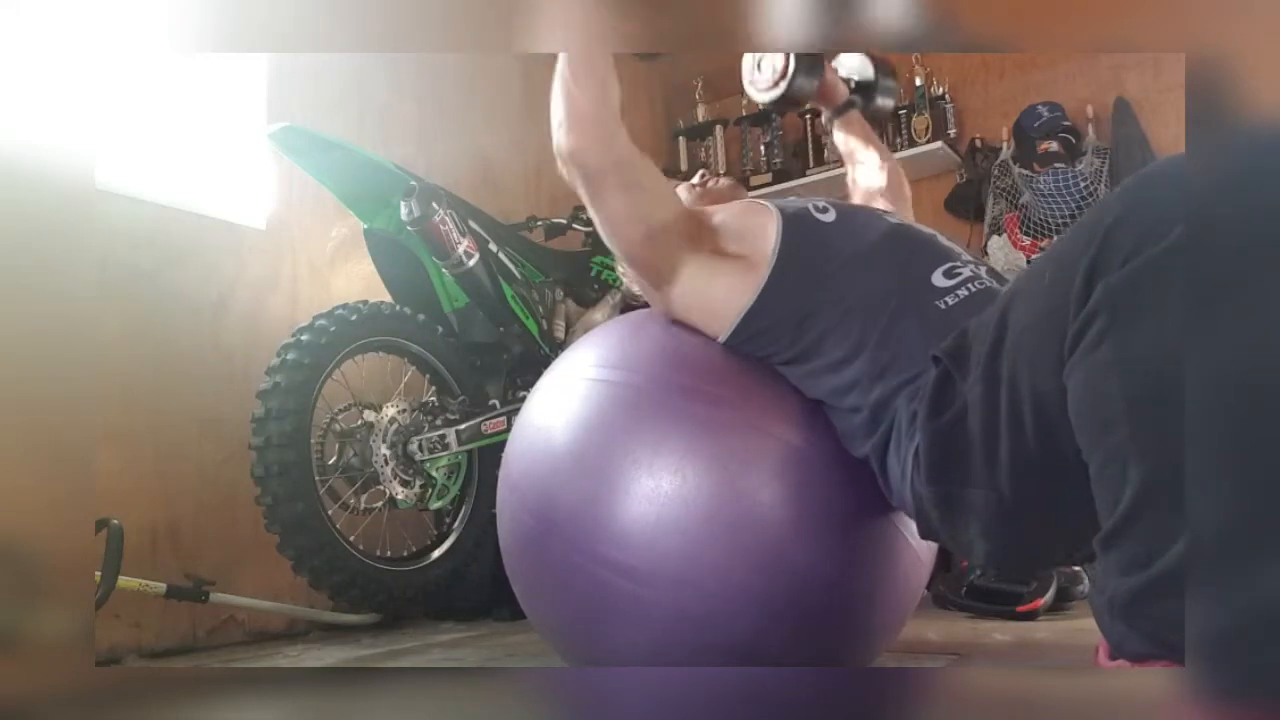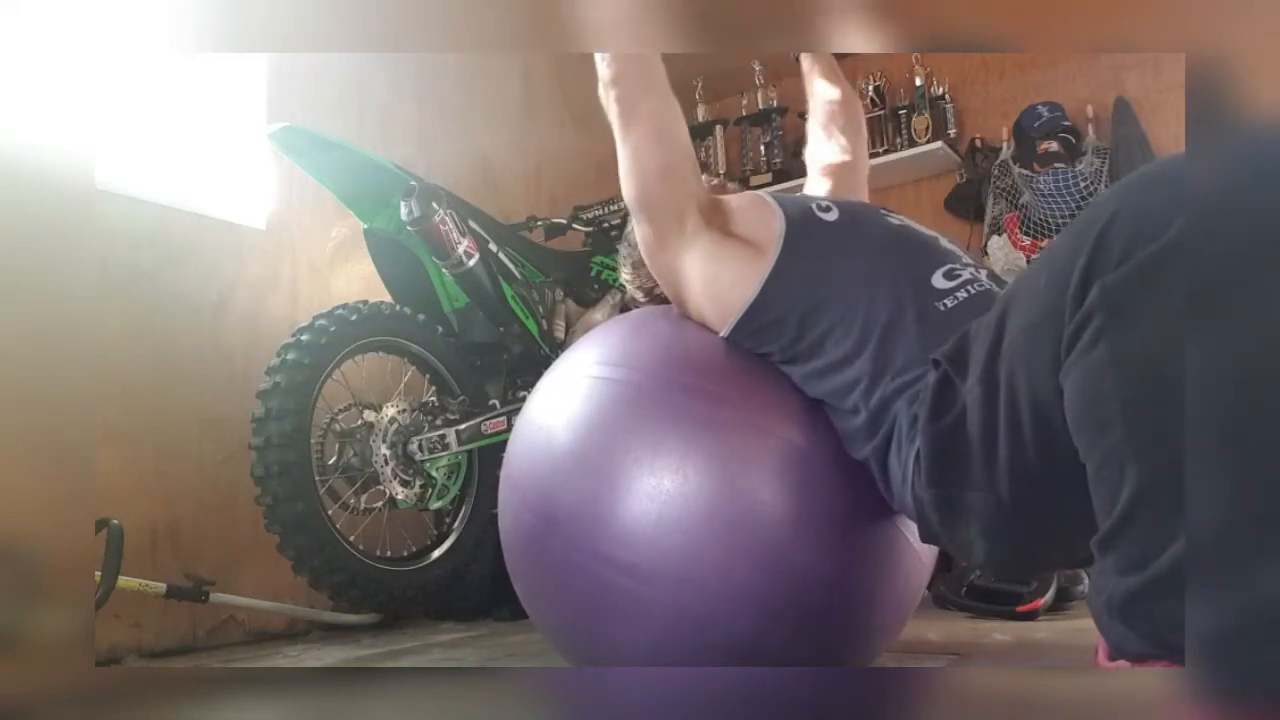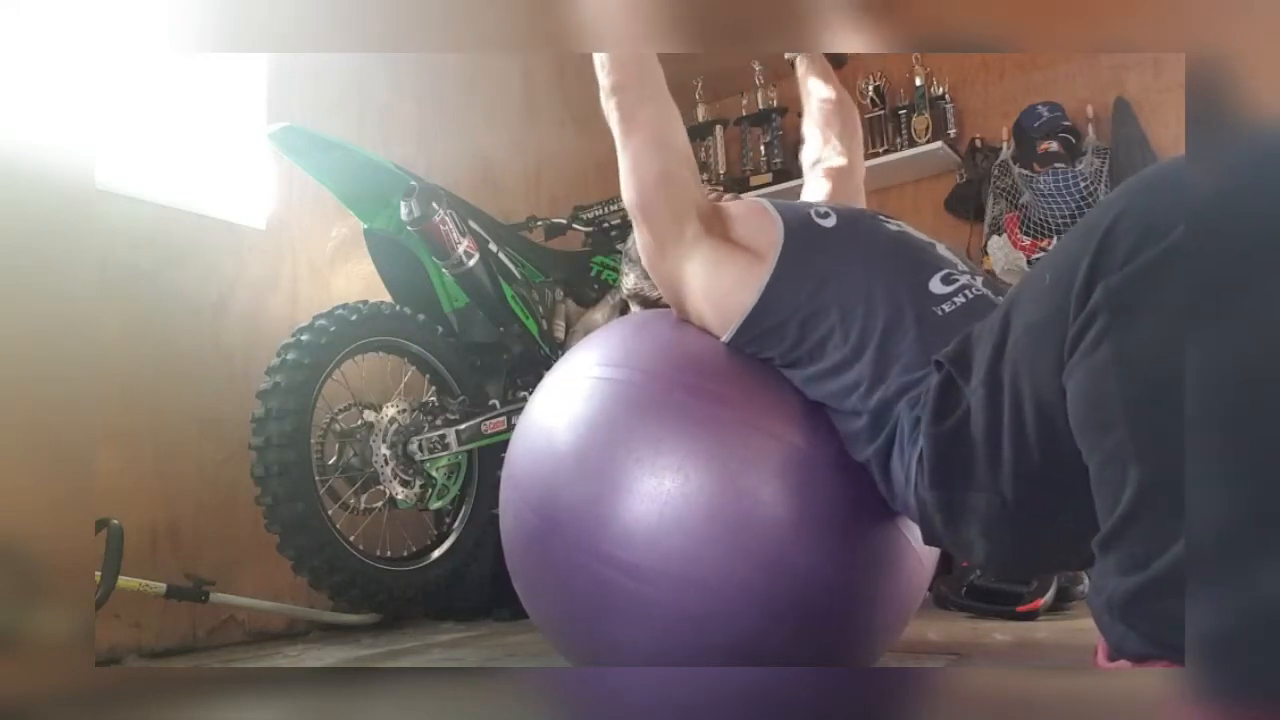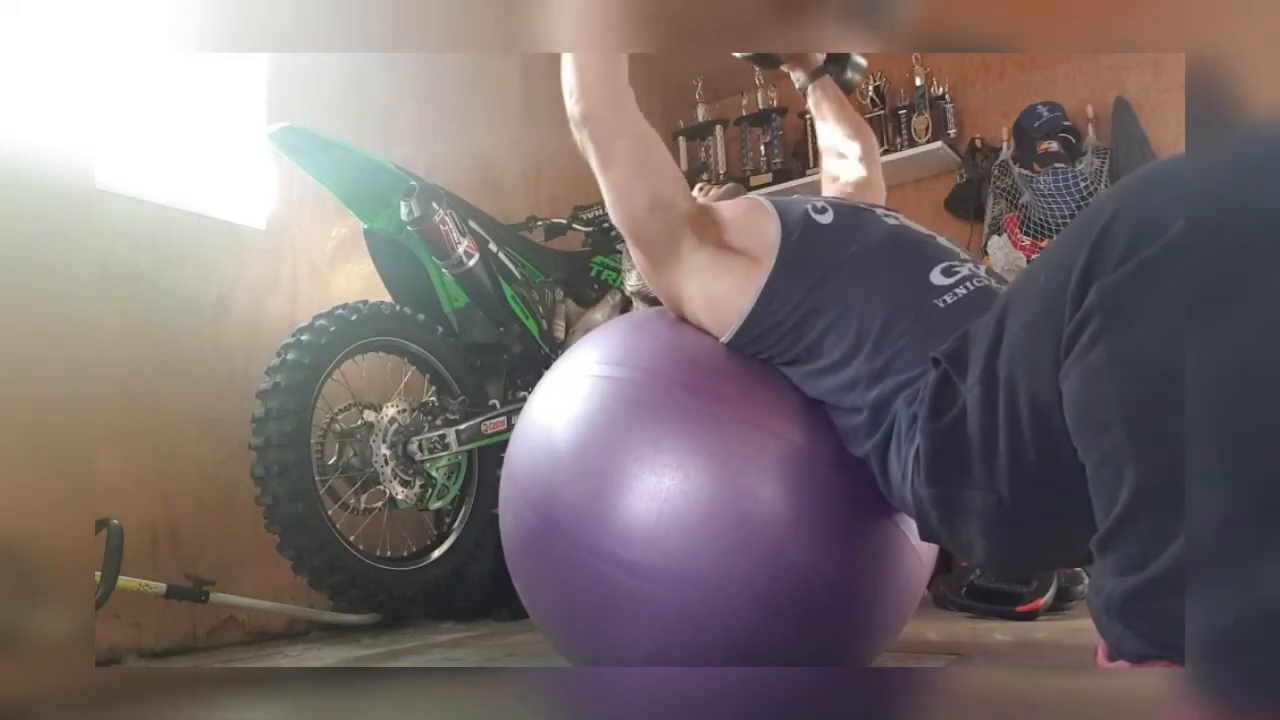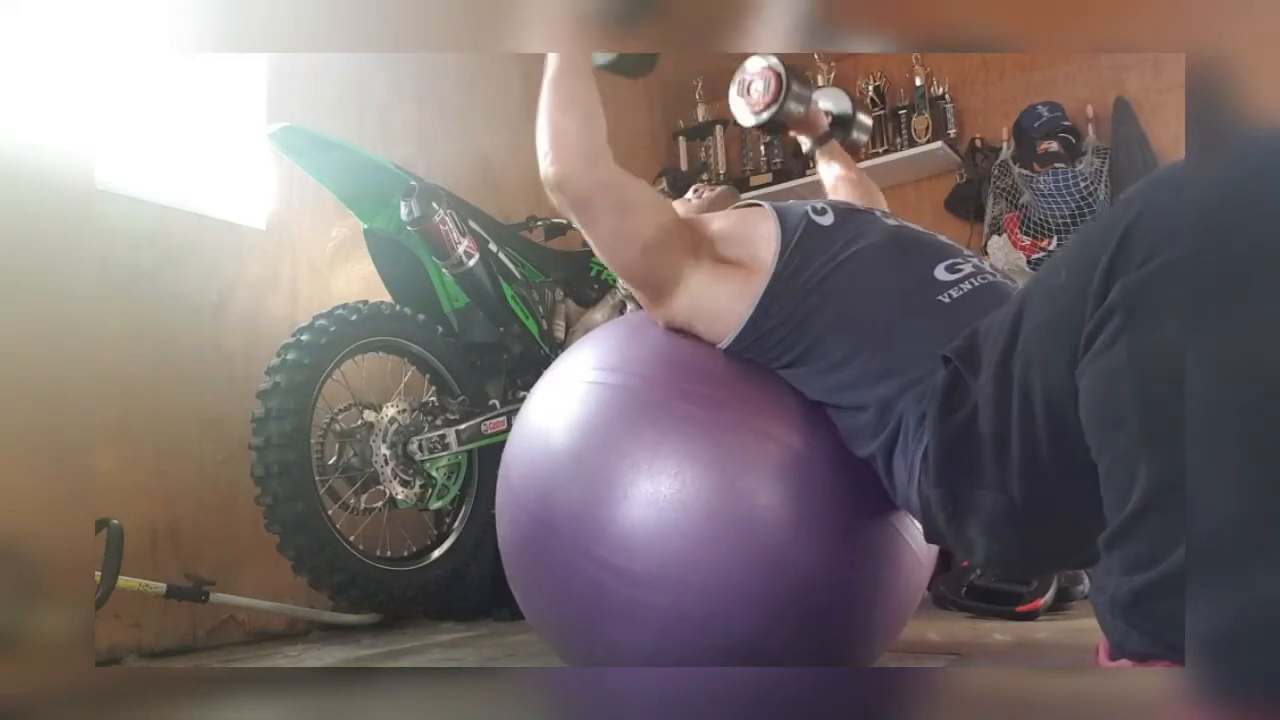
dt=0.3s
person 1, frame 1
left shoulder: (792, 233)
right shoulder: (686, 255)
left elbow: (885, 186)
right elbow: (591, 152)
left wrist: (837, 104)
right hip: (965, 431)
person 1, frame 2
right shoulder: (689, 242)
left elbow: (839, 136)
right elbow: (627, 89)
left wrist: (812, 54)
right hip: (964, 431)
right knee: (1163, 208)
right ankle: (1153, 641)
person 1, frame 3
left shoulder: (808, 224)
right shoulder: (691, 249)
left elbow: (835, 144)
right elbow: (629, 96)
left wrist: (806, 55)
right hip: (966, 432)
right knee: (1161, 213)
right ankle: (1151, 643)
person 1, frame 4
left shoulder: (799, 230)
right shoulder: (687, 252)
left elbow: (856, 156)
right elbow: (598, 116)
left wrist: (810, 73)
right hip: (963, 428)
right knee: (1162, 207)
person 1, frame 5
left shoulder: (778, 237)
right shoulder: (684, 267)
left elbow: (868, 216)
right elbow: (575, 173)
left wrist: (819, 138)
right wrist: (569, 51)
right hip: (973, 431)
right knee: (1178, 214)
right ankle: (1154, 645)
